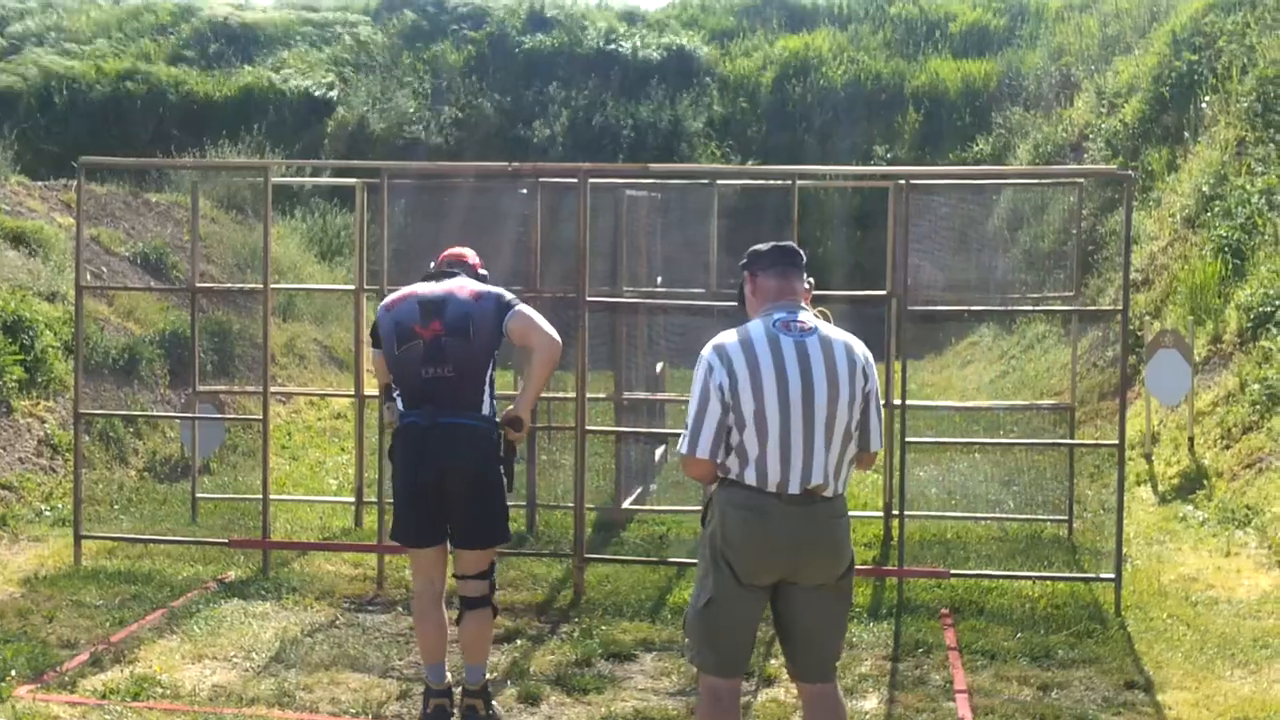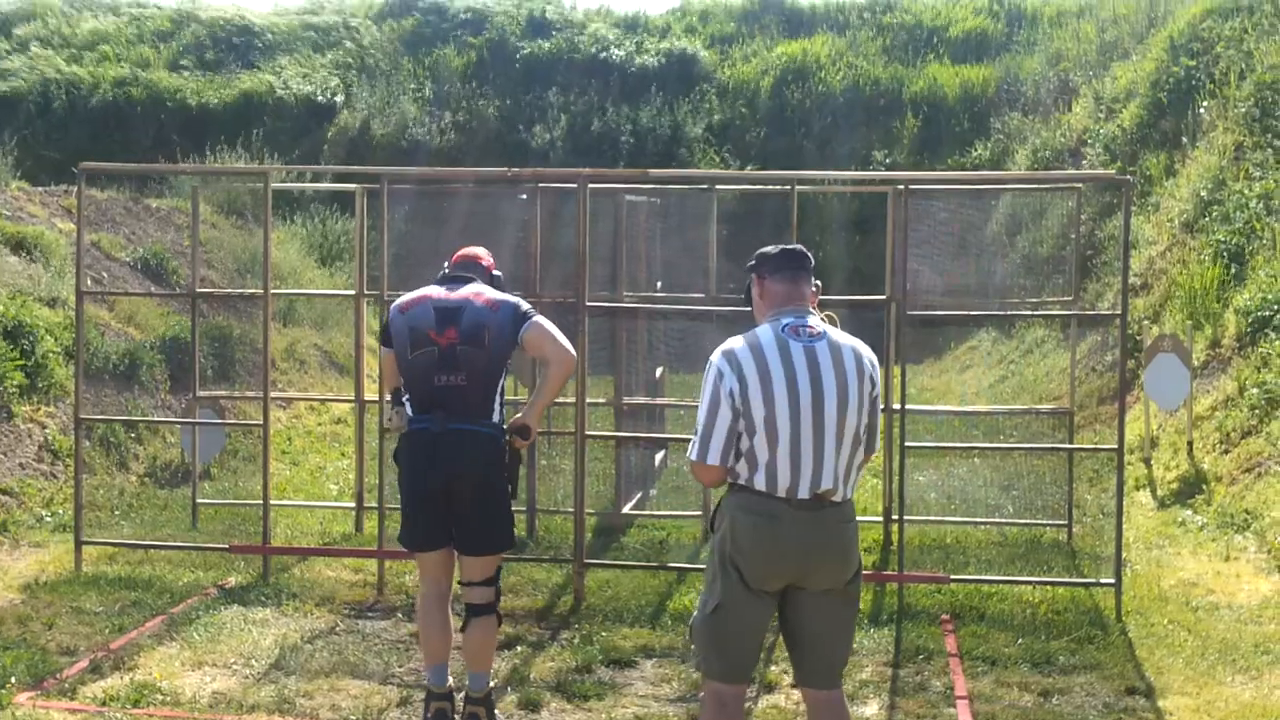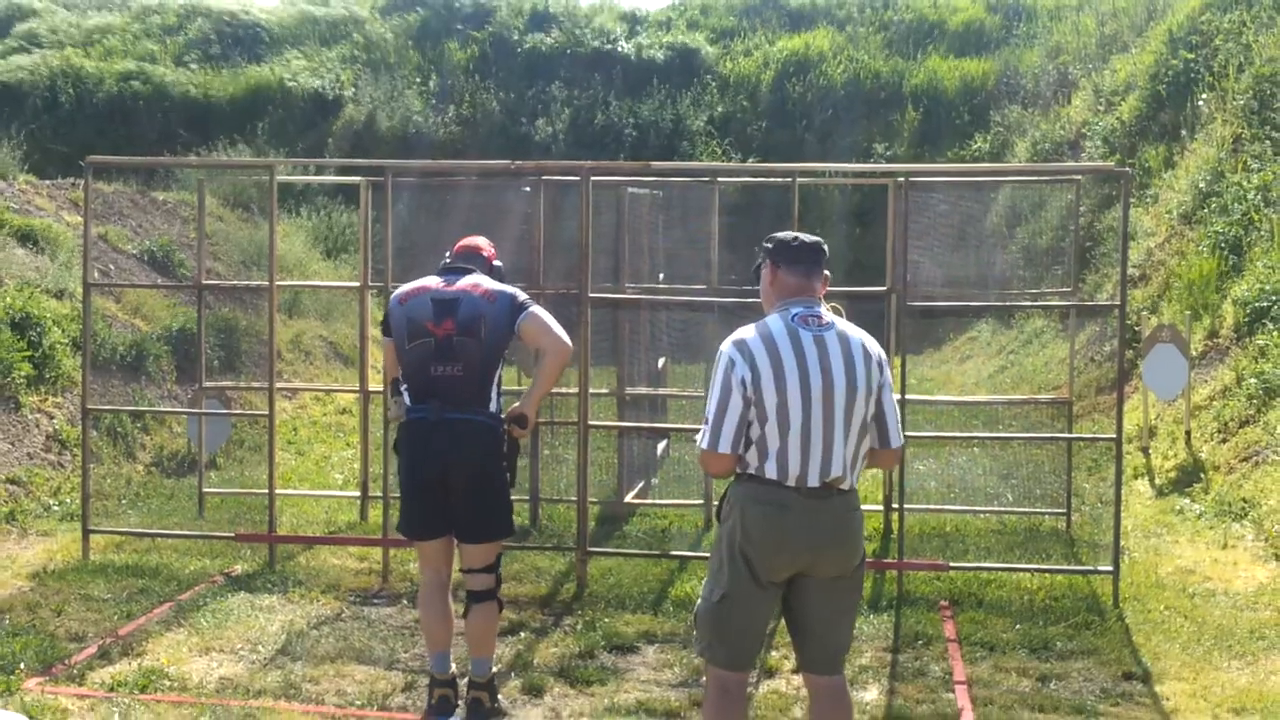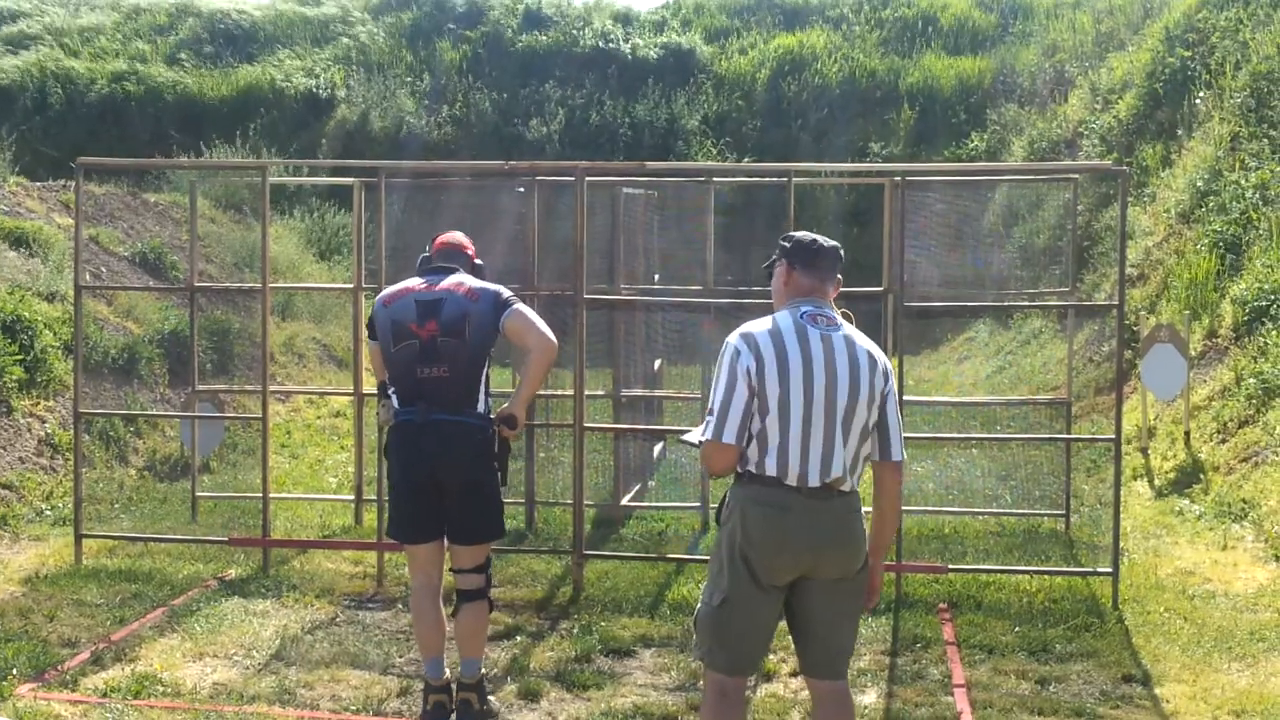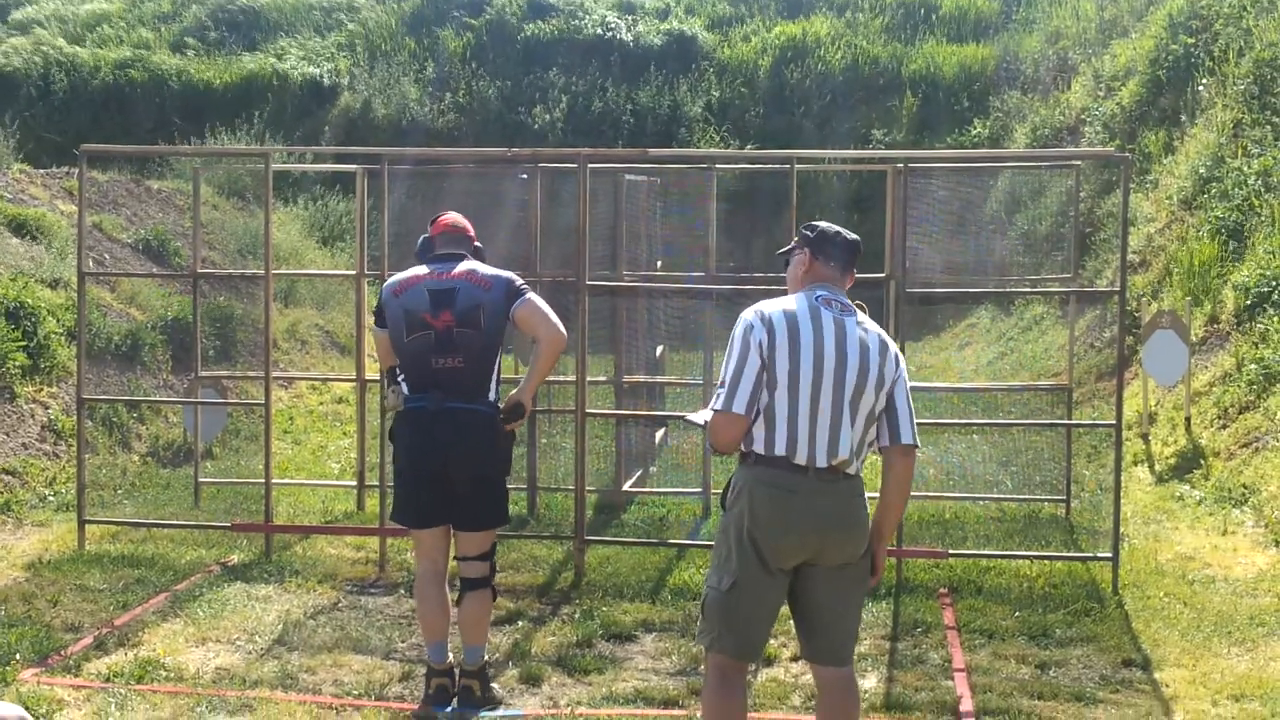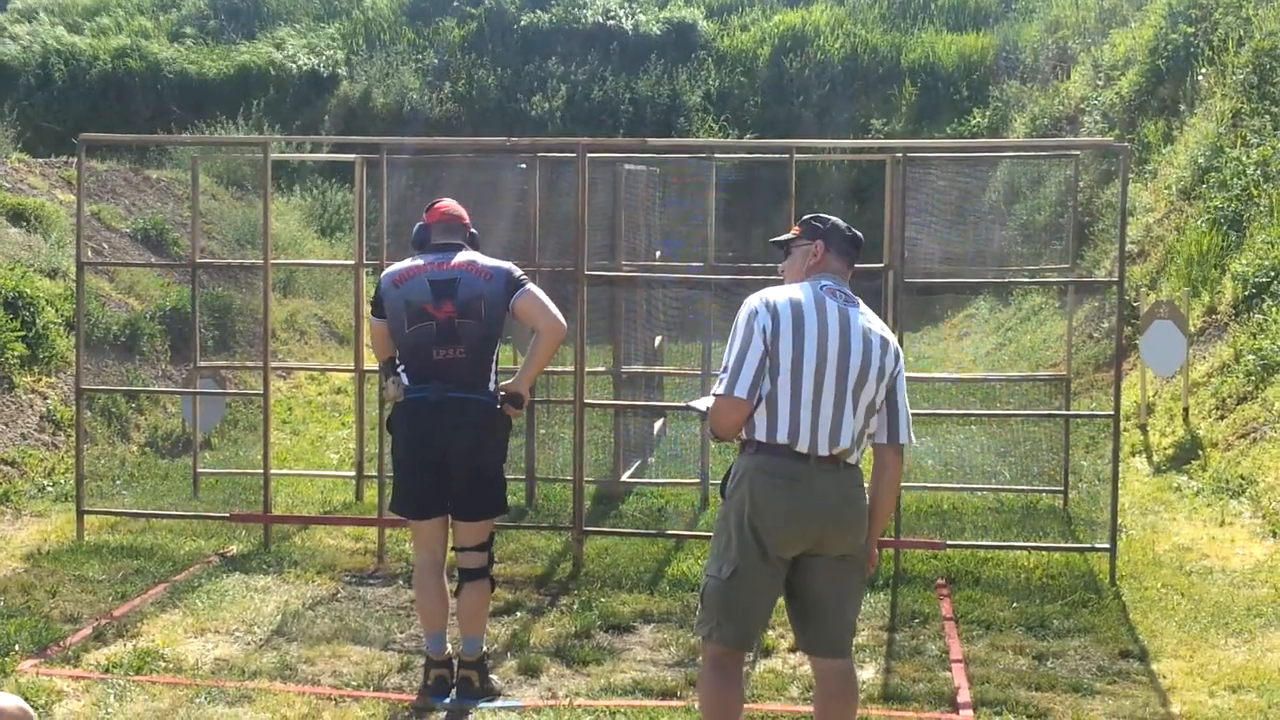
dt=0.3s
person 1, frame 1
left shoulder: (390, 307)
right shoulder: (490, 298)
left elbow: (383, 380)
right elbow: (549, 343)
right wrist: (523, 407)
left hip: (412, 447)
right hip: (471, 446)
left knee: (427, 581)
right knee: (476, 580)
person 1, frame 2
left shoulder: (402, 308)
right shoulder: (505, 306)
left elbow: (391, 383)
right elbow: (563, 356)
right wrist: (532, 415)
left hip: (420, 452)
right hip: (479, 452)
left knee: (433, 584)
right knee: (481, 588)
person 1, frame 3
left shoulder: (402, 298)
right shoulder: (502, 296)
left elbow: (393, 371)
right elbow: (559, 346)
right wrist: (529, 405)
left hip: (418, 441)
right hip: (476, 442)
left knee: (433, 573)
right knee: (482, 575)
person 1, frame 4
left shoulder: (386, 301)
right shoulder: (487, 295)
left elbow: (380, 374)
right elbow: (544, 343)
right wrist: (518, 405)
left hip: (408, 444)
right hip: (466, 442)
left knee: (424, 578)
right knee: (472, 575)
person 1, frame 5
left shoulder: (394, 288)
right shoulder: (499, 282)
left elbow: (386, 361)
right elbow: (554, 335)
right wrist: (524, 394)
left hip: (416, 432)
right hip: (477, 431)
left knee: (429, 563)
right knee: (476, 562)
left ankle: (439, 676)
right ankle: (473, 677)
person 1, frame 6
left shoulder: (392, 279)
right shoulder: (497, 273)
left elbow: (382, 351)
right elbow: (554, 325)
right wrist: (520, 384)
left hip: (416, 422)
right hip: (475, 420)
left knee: (427, 553)
right knee: (474, 553)
left ankle: (437, 666)
right ankle: (471, 668)
person 2, frame 1
left shoulder: (725, 351)
right shoulder: (854, 353)
left elbow: (698, 466)
right elbow: (867, 456)
left hip: (745, 522)
right hip: (823, 526)
left knee: (720, 676)
right knee: (819, 679)
person 2, frame 2
left shoulder: (734, 357)
right shoulder: (861, 358)
left elbow: (708, 472)
left hip: (754, 528)
right hip: (831, 530)
left knee: (724, 682)
person 2, frame 3
left shoulder: (744, 347)
right shoulder: (866, 349)
left elbow: (717, 463)
right elbow: (890, 454)
left hip: (762, 516)
right hip: (837, 520)
left knee: (727, 669)
right knee: (827, 672)
person 2, frame 4
left shoulder: (751, 341)
right shoulder: (871, 357)
left elbow: (719, 458)
right elbow: (890, 472)
left wrist: (704, 444)
right wrist: (876, 557)
left hip: (762, 517)
right hip: (838, 522)
left knee: (725, 673)
right knee: (829, 677)
person 2, frame 5
left shoulder: (764, 319)
right shoulder: (881, 346)
left elbow: (725, 431)
right elbow: (901, 458)
left wrist: (717, 436)
right wrist: (879, 539)
left hip: (767, 497)
right hip: (842, 506)
left knee: (727, 657)
right knee: (835, 663)
person 2, frame 6
left shoulder: (768, 306)
right shoulder: (881, 337)
left elbow: (728, 414)
right elbow: (891, 455)
left wrist: (721, 428)
right wrist: (870, 537)
left hip: (767, 487)
right hip: (841, 497)
left knee: (723, 646)
right knee: (833, 654)
